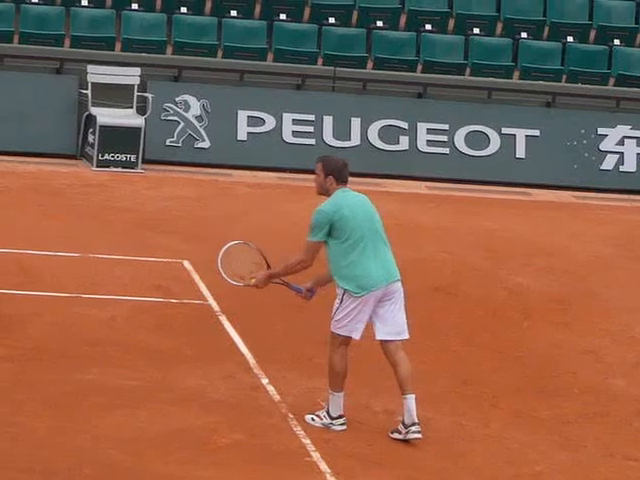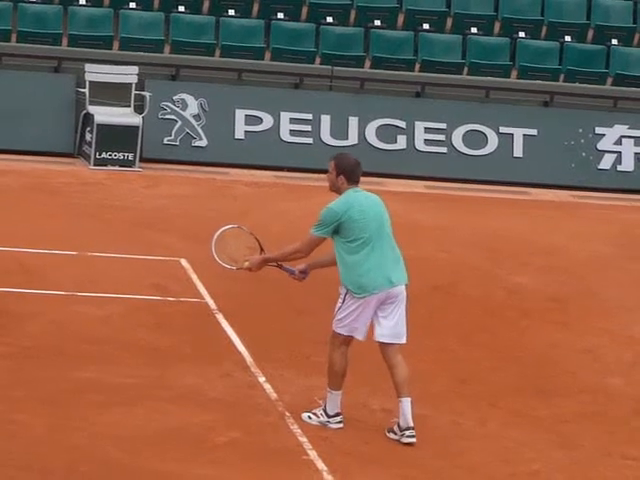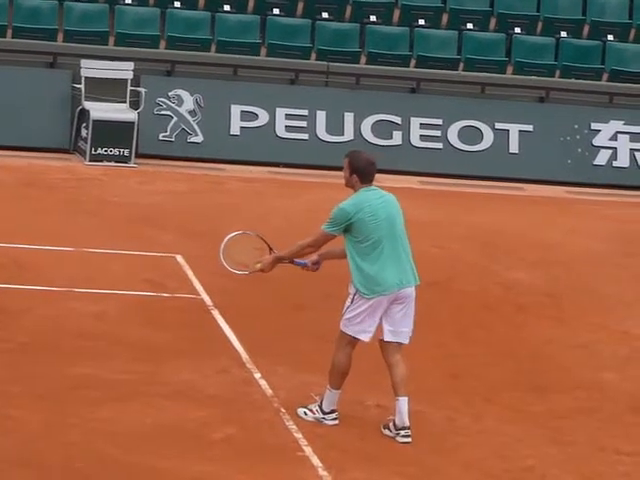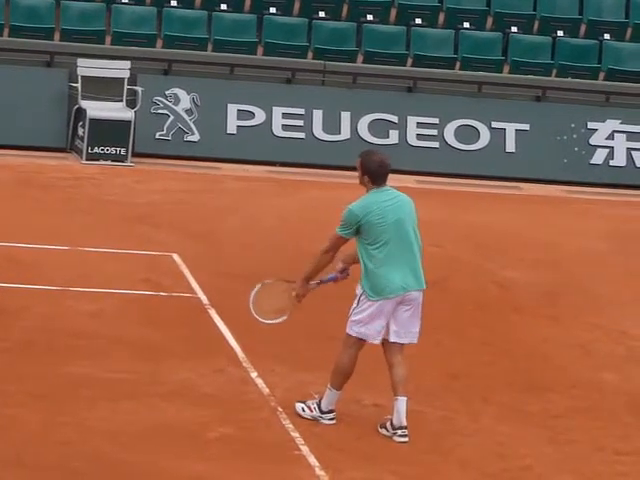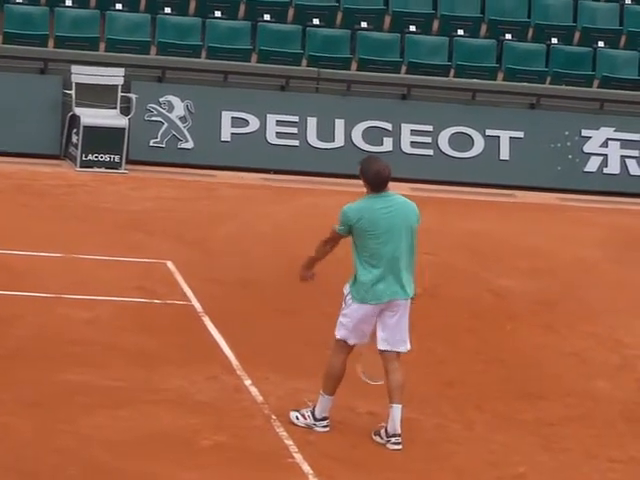
dt=1s
person 1, frame 1
left shoulder: (326, 210)
right shoulder: (363, 200)
left elbow: (304, 261)
left wrist: (269, 275)
right wrist: (316, 284)
left hip: (360, 287)
right hip: (390, 280)
left knee: (338, 344)
right knee: (394, 348)
left ankle: (334, 414)
right ankle: (410, 421)
person 1, frame 2
left shoulder: (336, 209)
right shoulder: (374, 200)
left elbow: (302, 249)
left wrist: (263, 259)
right wrist: (310, 267)
left hip: (363, 287)
right hip: (395, 282)
left knee: (339, 343)
right knee: (393, 351)
left ankle: (332, 412)
right ankle: (405, 424)
person 1, frame 3
left shoulder: (349, 208)
right shoulder: (390, 199)
left elbow: (311, 244)
left wrist: (276, 258)
right wrist: (324, 256)
left hip: (372, 288)
right hip: (404, 284)
left knee: (345, 344)
right knee: (393, 352)
left ankle: (327, 409)
right ankle: (401, 423)
person 1, frame 4
left shoulder: (358, 210)
right shoulder: (406, 202)
left elbow: (329, 251)
left wrist: (305, 281)
right wrist: (350, 261)
left hip: (380, 289)
right hip: (412, 286)
left knee: (351, 346)
right knee: (395, 352)
left ankle: (325, 408)
right ankle: (399, 422)
person 1, frame 5
left shoulder: (353, 211)
right shoulder: (411, 208)
left elbow: (330, 242)
left wrist: (308, 264)
left hip: (365, 294)
right hip: (400, 293)
left knee: (341, 350)
right knee: (392, 359)
left ankle: (319, 415)
right ankle: (393, 430)
